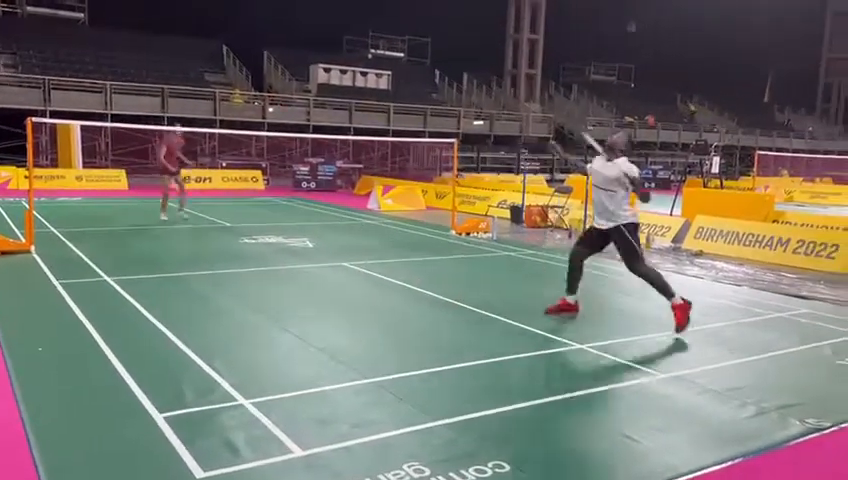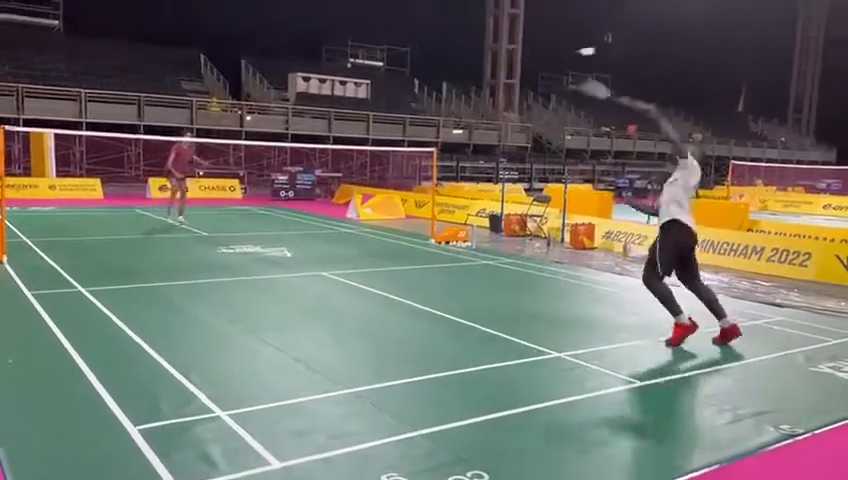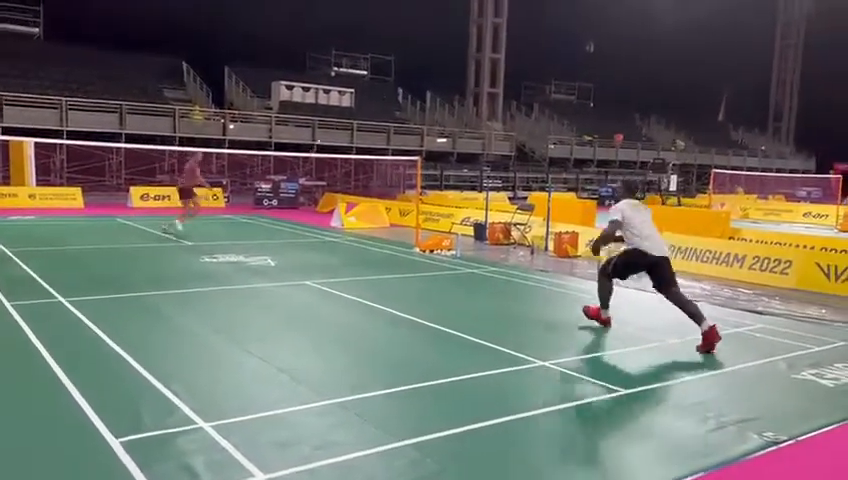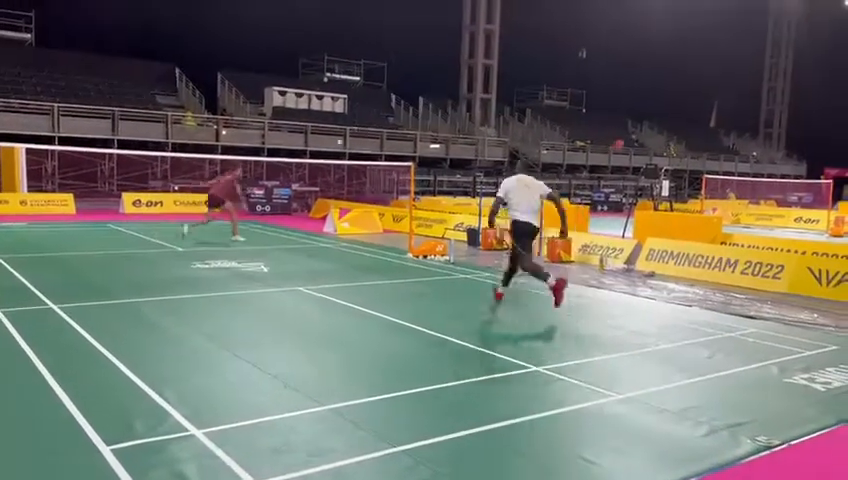
dt=0.5s
person 1, frame 1
left shoulder: (626, 167)
right shoulder: (598, 160)
left elbow: (645, 197)
right elbow: (587, 170)
left wrist: (636, 182)
left hip: (623, 223)
right hip: (601, 223)
left knee: (637, 266)
right knee: (575, 255)
left ankle: (678, 304)
right ankle: (569, 301)
person 1, frame 2
left shoulder: (690, 165)
right shoulder: (680, 176)
left elbow: (675, 140)
right elbow: (659, 210)
left wrist: (654, 113)
left hip: (675, 229)
right hip: (683, 231)
left knee: (651, 278)
right knee: (693, 282)
left ankle: (683, 322)
right ankle: (728, 325)
person 1, frame 3
left shoulder: (619, 207)
right shoulder: (643, 208)
left elbow: (609, 232)
left wrist: (596, 244)
right wrist: (612, 239)
left hip: (639, 252)
right hip: (660, 253)
left knee: (605, 273)
right knee: (674, 295)
left ankle: (603, 315)
right ankle: (708, 330)
person 1, frame 4
left shoulder: (508, 182)
right shoulder: (538, 184)
left elbow: (495, 206)
right elbow: (557, 201)
left wrist: (491, 221)
right wrist: (563, 226)
left hip: (520, 224)
right hip: (533, 226)
left knee: (525, 262)
right knee: (514, 257)
left ankle: (554, 283)
right ankle: (501, 290)
